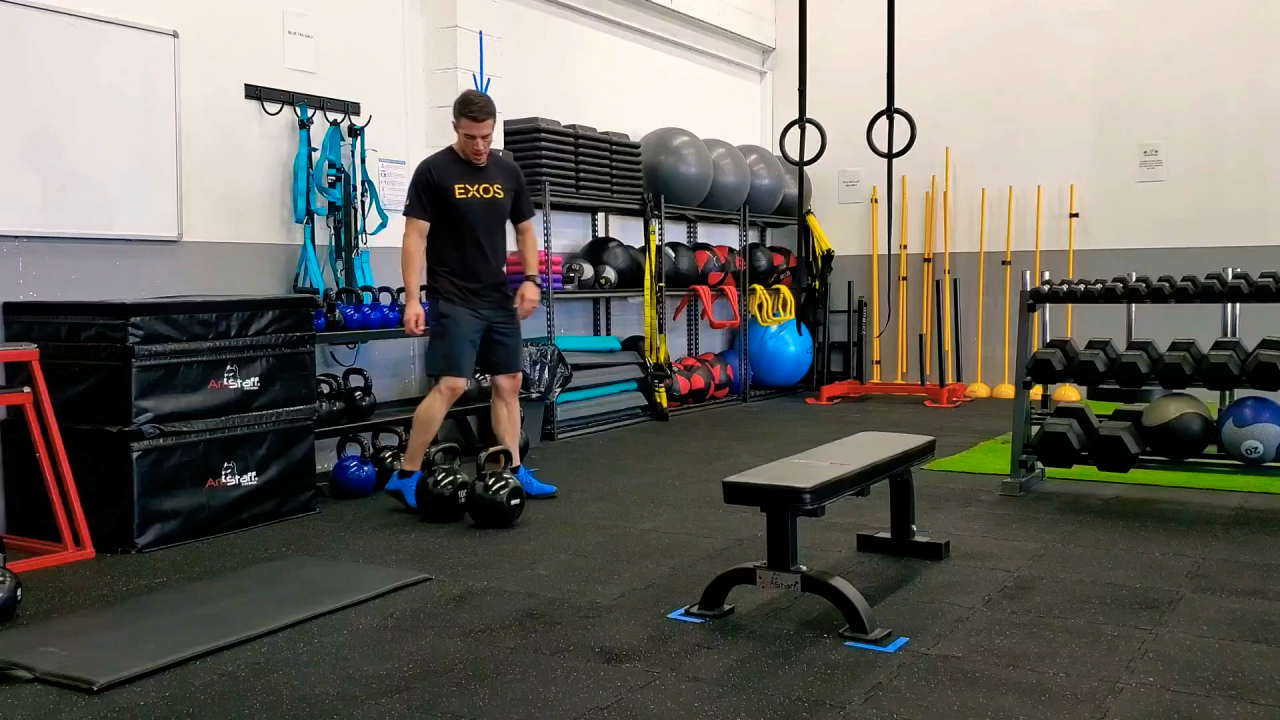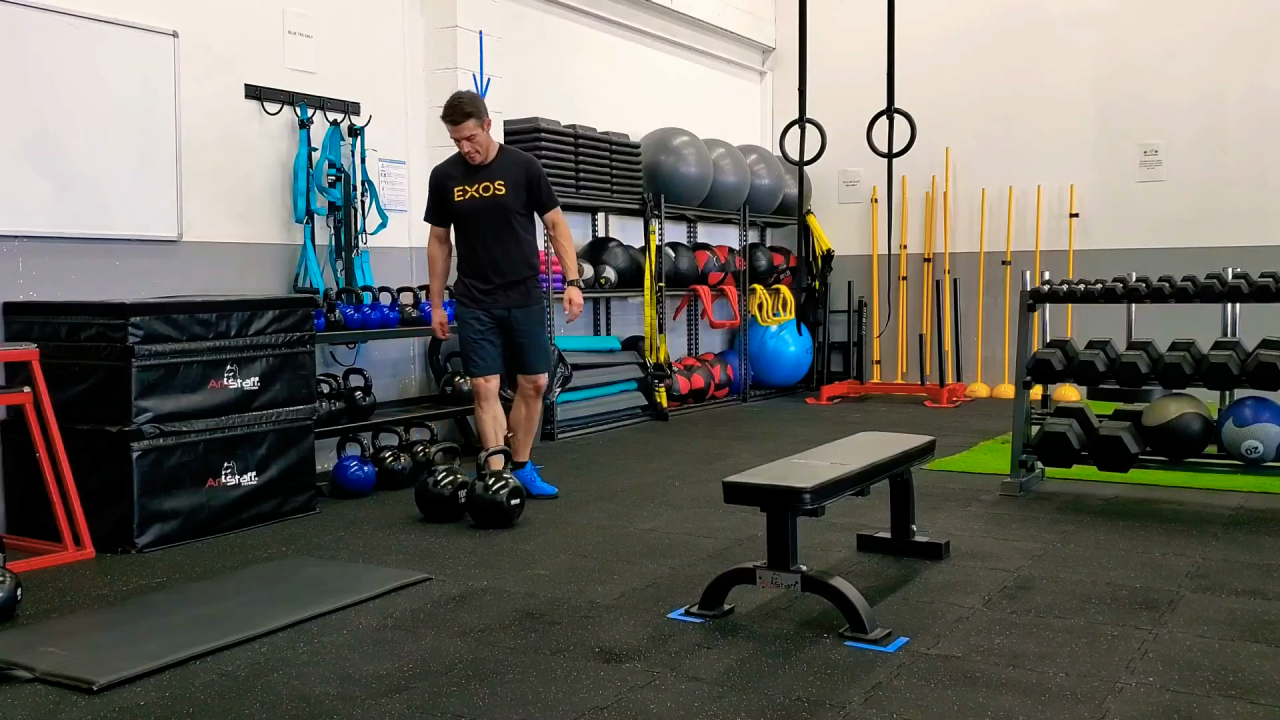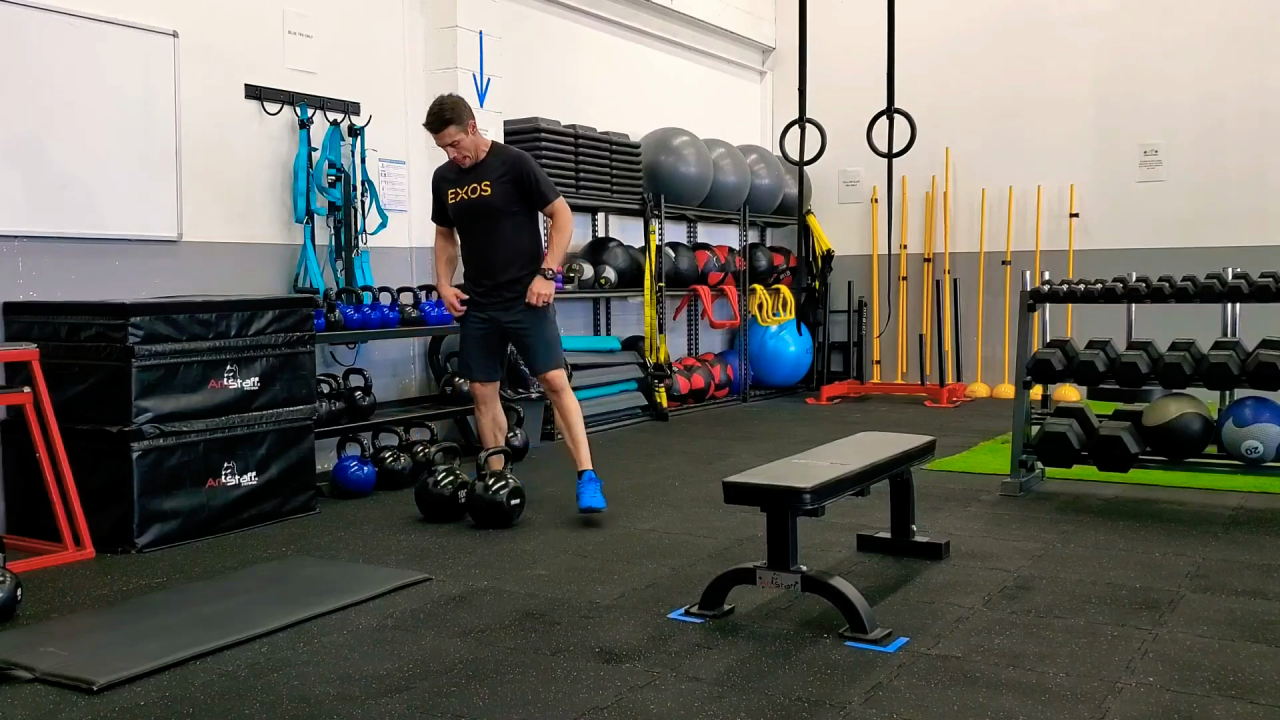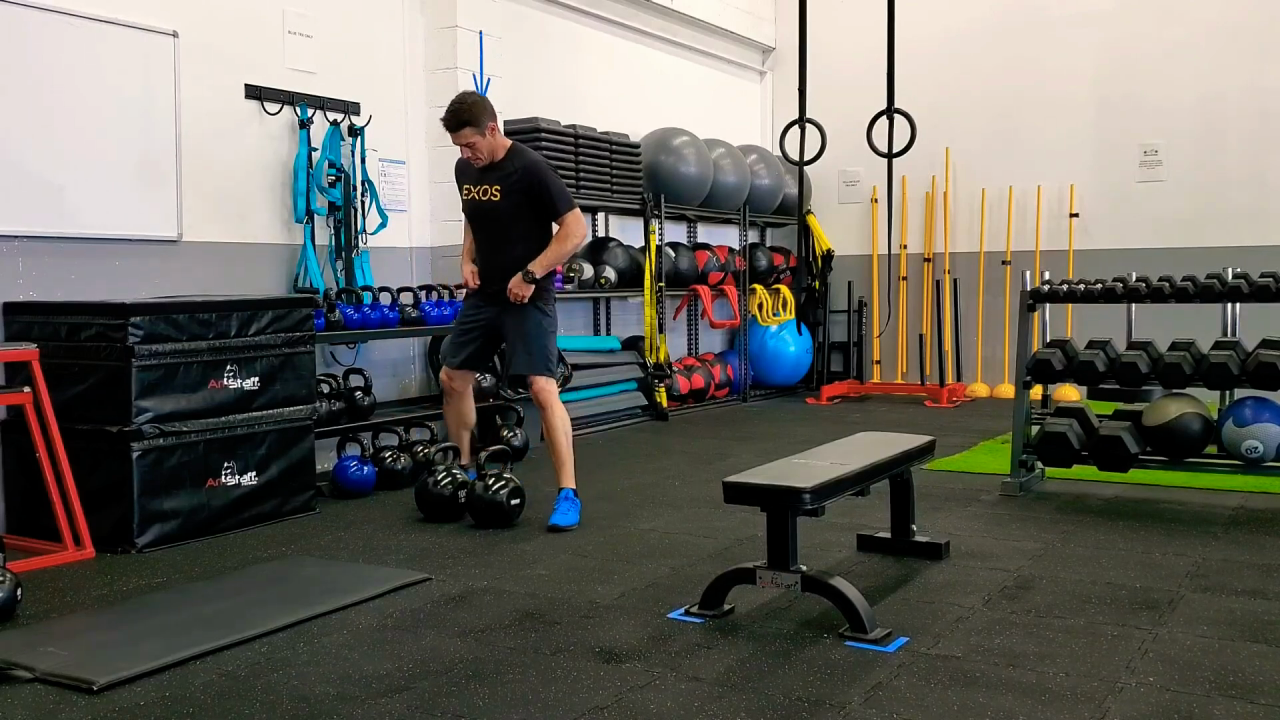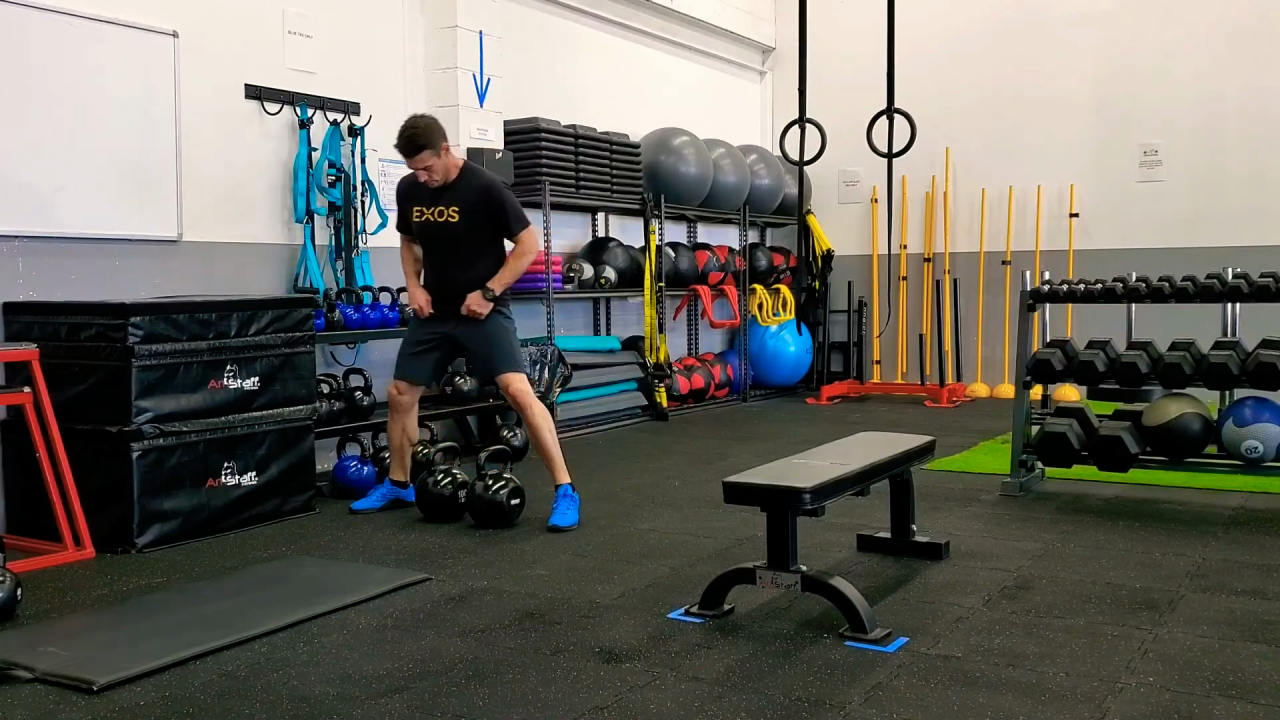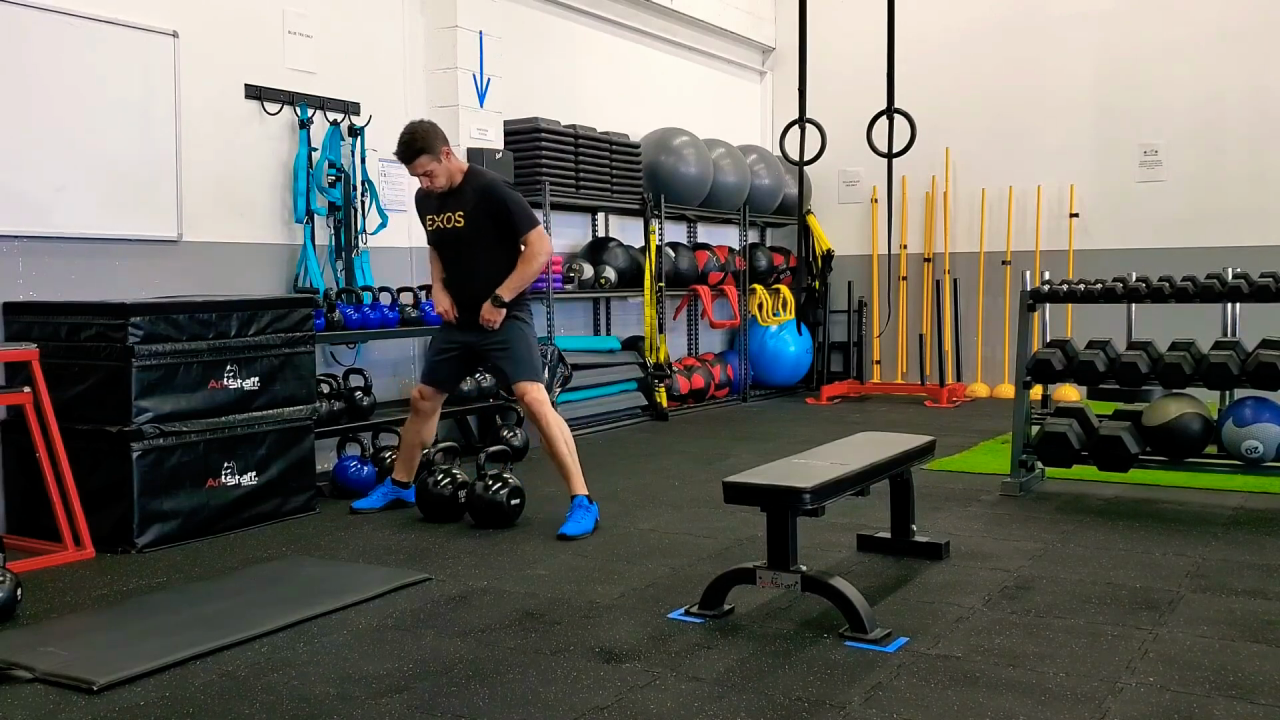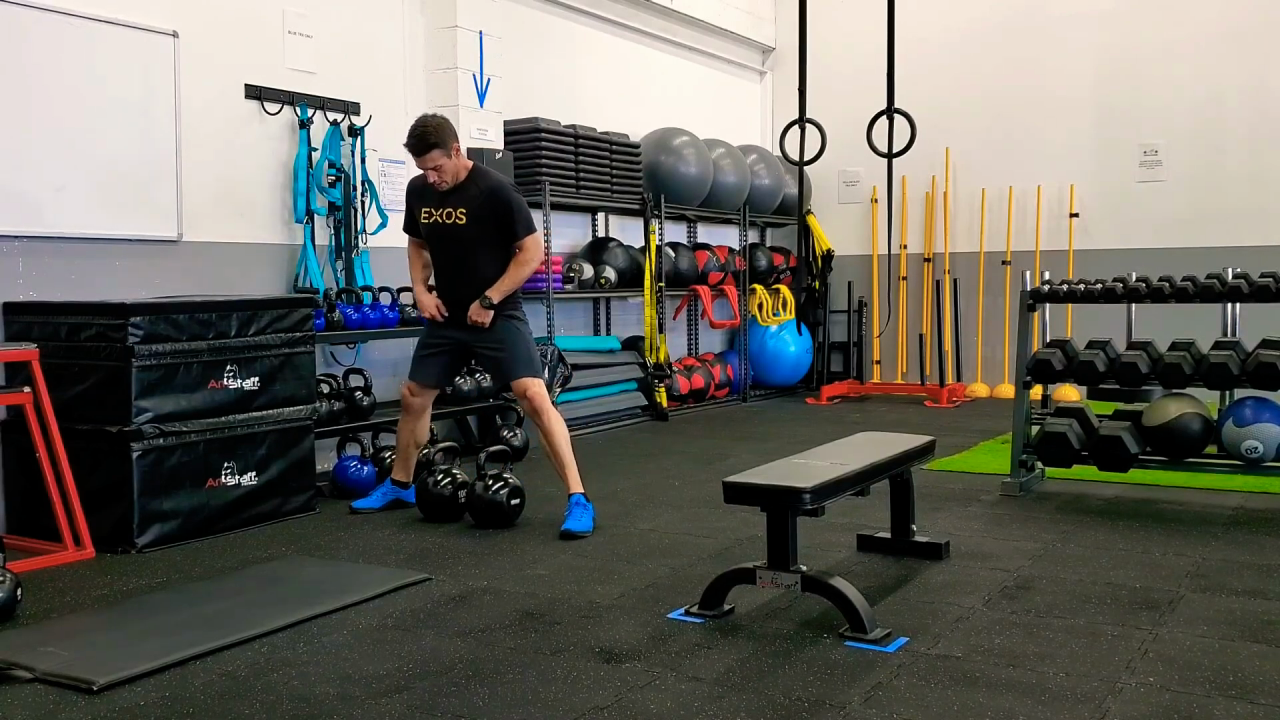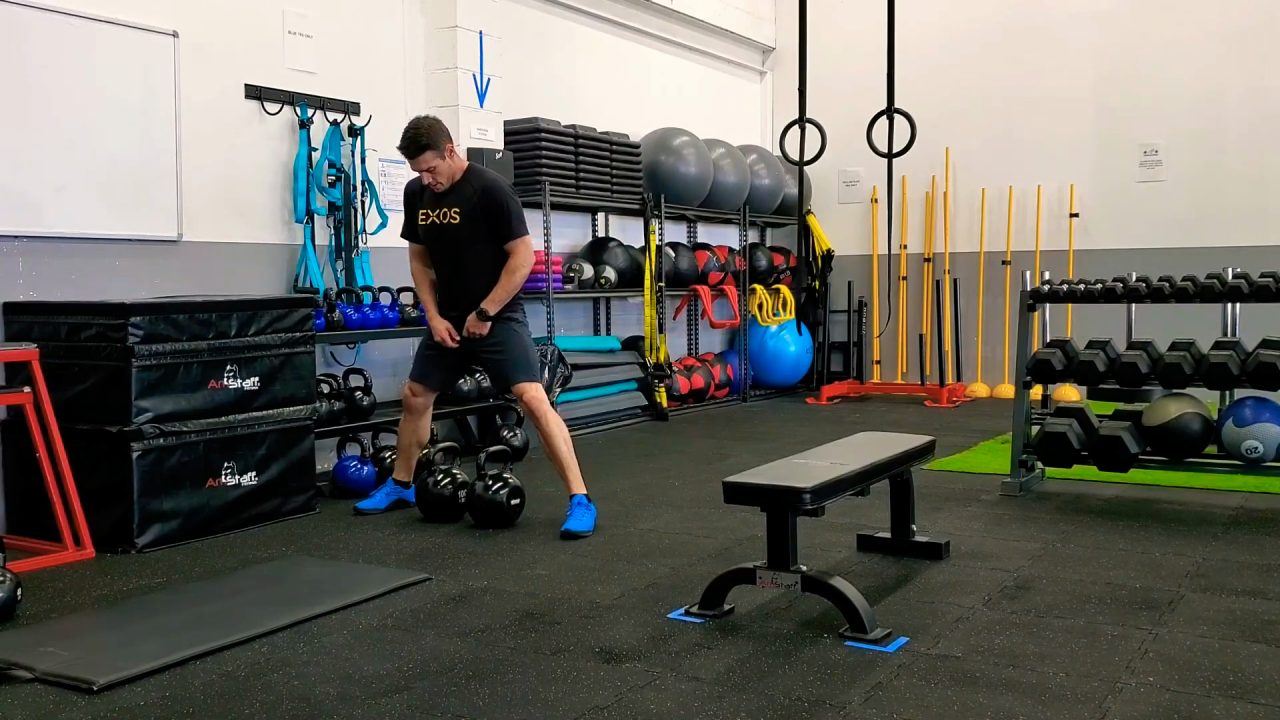
dt=0.4s
person 1, frame 1
left shoulder: (508, 172)
right shoulder: (433, 171)
left elbow: (526, 230)
right elbow: (414, 237)
left wrist: (531, 278)
right wrist: (413, 298)
left hip: (499, 299)
right hip: (453, 300)
left knee: (509, 384)
right knee: (451, 386)
left ankle: (515, 471)
right ankle: (405, 475)
person 1, frame 2
left shoulder: (523, 167)
right shoulder: (443, 176)
left elbow: (557, 226)
right elbow: (439, 240)
left wrist: (573, 281)
right wrist: (437, 302)
left hip: (525, 296)
right hip: (474, 302)
left knee: (534, 383)
right knee: (484, 389)
left ankle: (521, 466)
person 1, frame 3
left shoulder: (515, 164)
right shoulder: (444, 178)
left elbow: (561, 217)
right elbow: (445, 235)
left wrist: (546, 274)
right wrist: (444, 282)
left hip: (527, 297)
right hip: (478, 303)
left knee: (555, 381)
right knee: (483, 391)
left ankle: (587, 478)
person 1, frame 4
left shoulder: (531, 168)
right shoulder: (466, 169)
left elbow: (574, 229)
left wrist: (530, 276)
right wrist: (468, 260)
left hip: (531, 296)
right hip: (488, 293)
left knee: (542, 390)
right knee: (452, 379)
left ankle: (568, 494)
right ankle: (463, 469)
person 1, frame 5
left shoulder: (485, 189)
right shoulder: (408, 190)
left elbow: (530, 244)
left wrist: (488, 292)
right wrist: (414, 285)
left hip: (483, 309)
right hip: (434, 313)
left knee: (518, 391)
right knee: (400, 395)
left ankle: (564, 491)
right ankle: (398, 484)
person 1, frame 6
left shoulder: (491, 190)
right shoulder: (426, 199)
left elbow: (540, 247)
left wrist: (500, 299)
right wrist: (439, 289)
left hip: (504, 316)
right hip: (459, 320)
left knee: (534, 399)
right knee: (423, 400)
left ankle: (583, 502)
right ankle: (399, 485)
person 1, frame 7
left shoulder: (495, 190)
right shoulder: (418, 191)
left elbow: (532, 251)
left wrist: (488, 300)
right wrist: (421, 289)
left hip: (498, 314)
right hip: (448, 315)
left knee: (534, 395)
right knee: (414, 397)
left ankle: (579, 500)
right ankle: (399, 486)
person 1, frame 8
left shoulder: (490, 189)
right shoulder: (416, 193)
left elbow: (523, 257)
left wrist: (485, 313)
right wrist: (433, 315)
left hip: (498, 316)
right hip: (449, 319)
left knee: (533, 399)
right knee: (415, 397)
left ankle: (580, 502)
right ankle: (400, 486)
